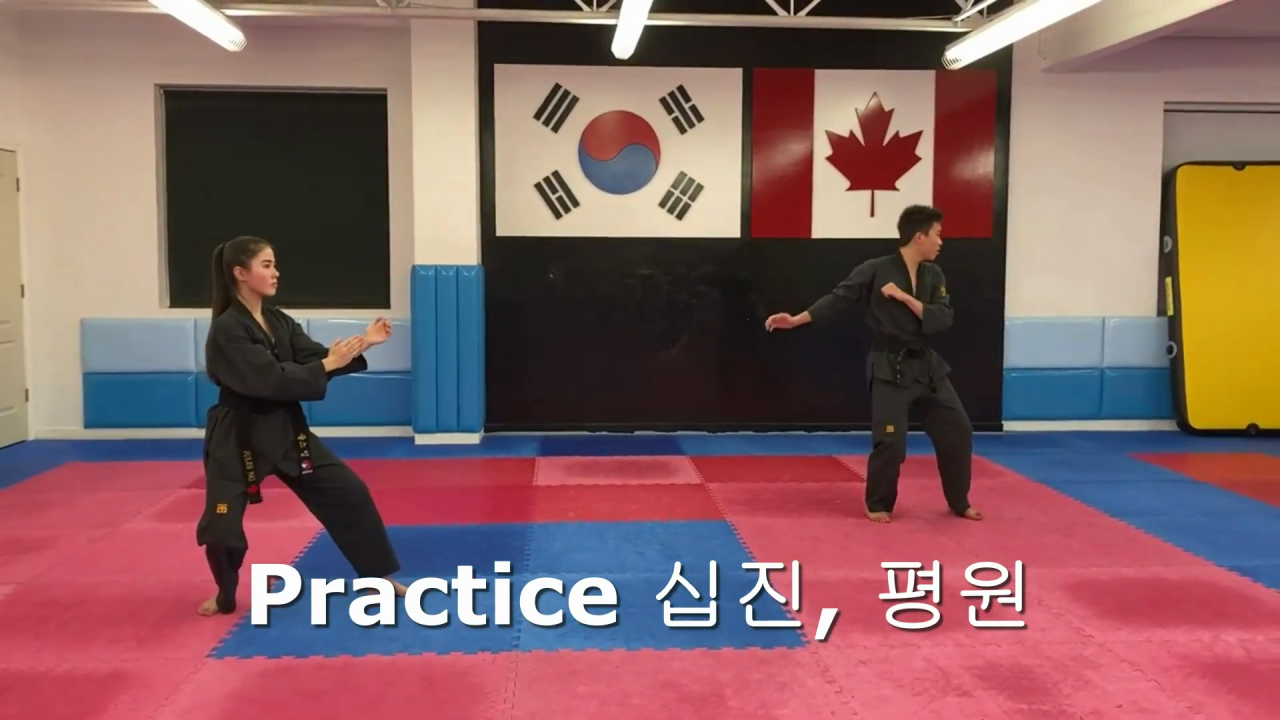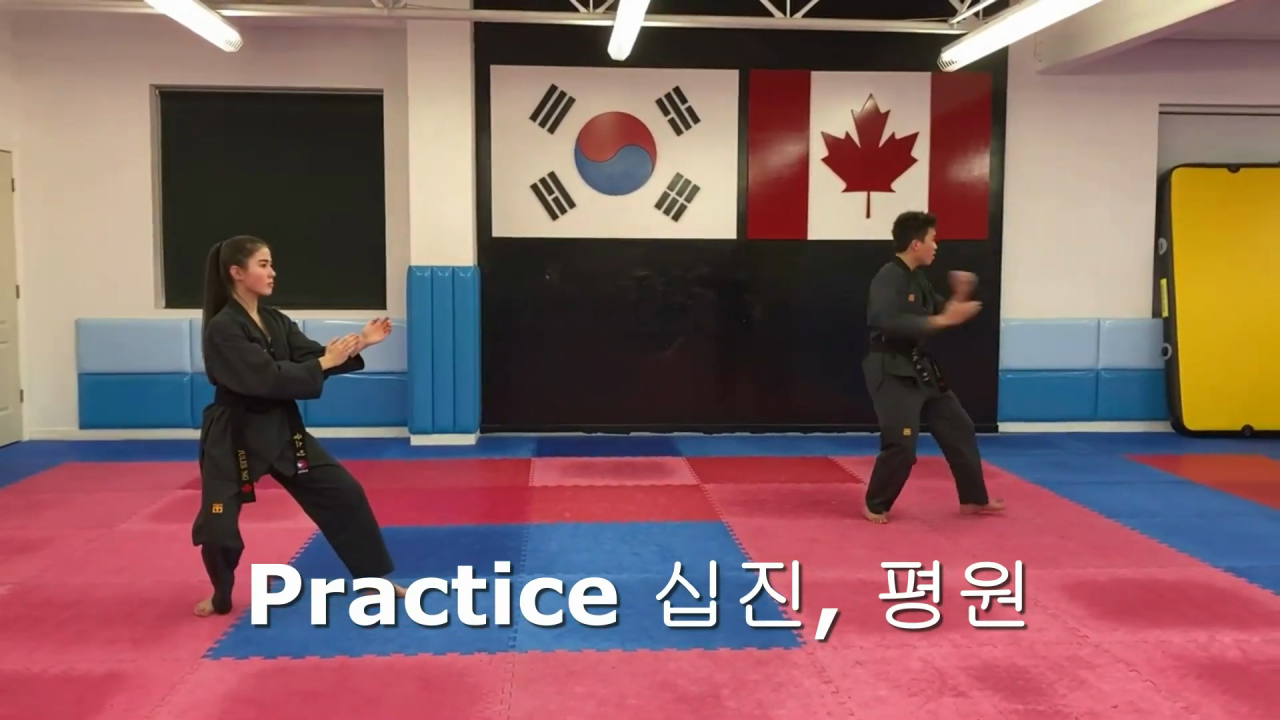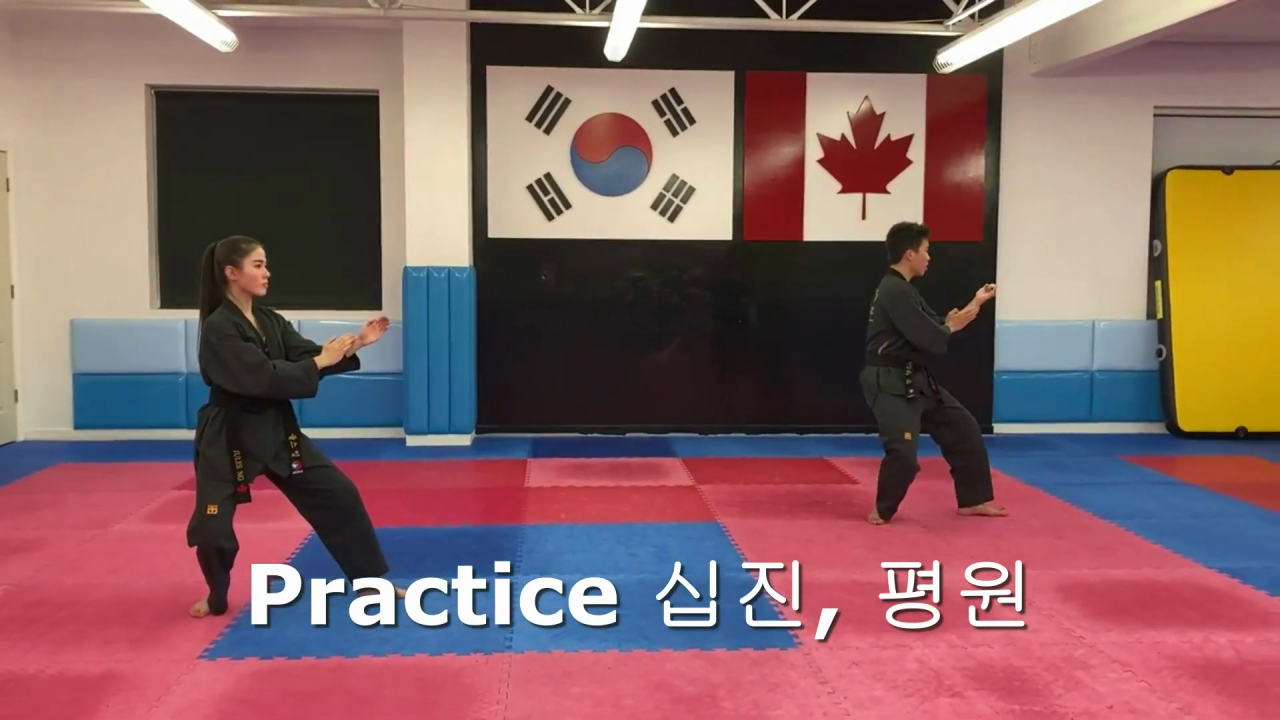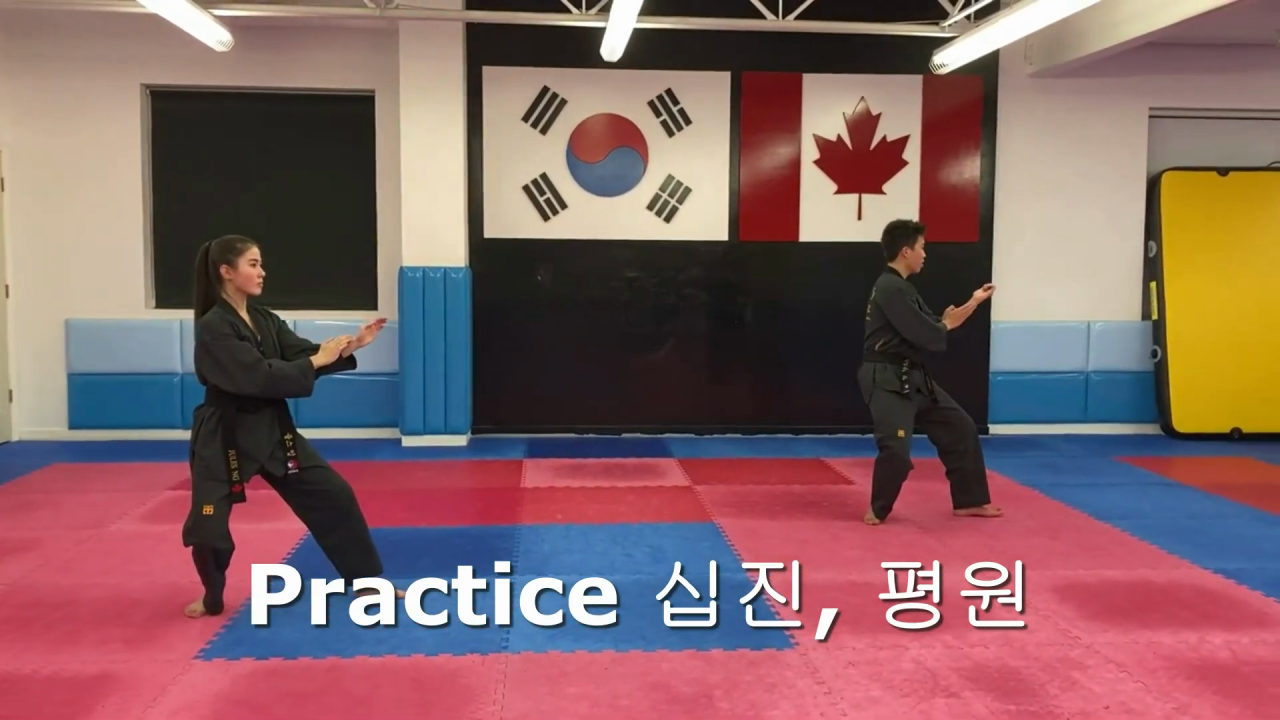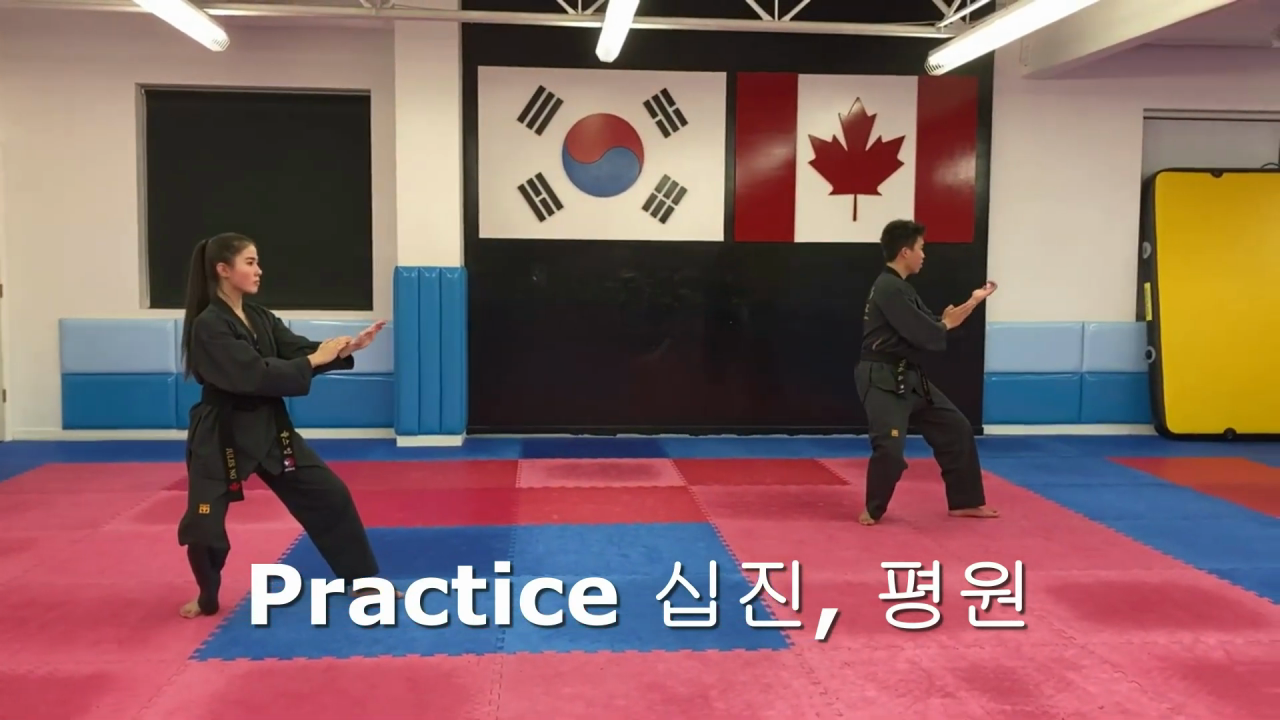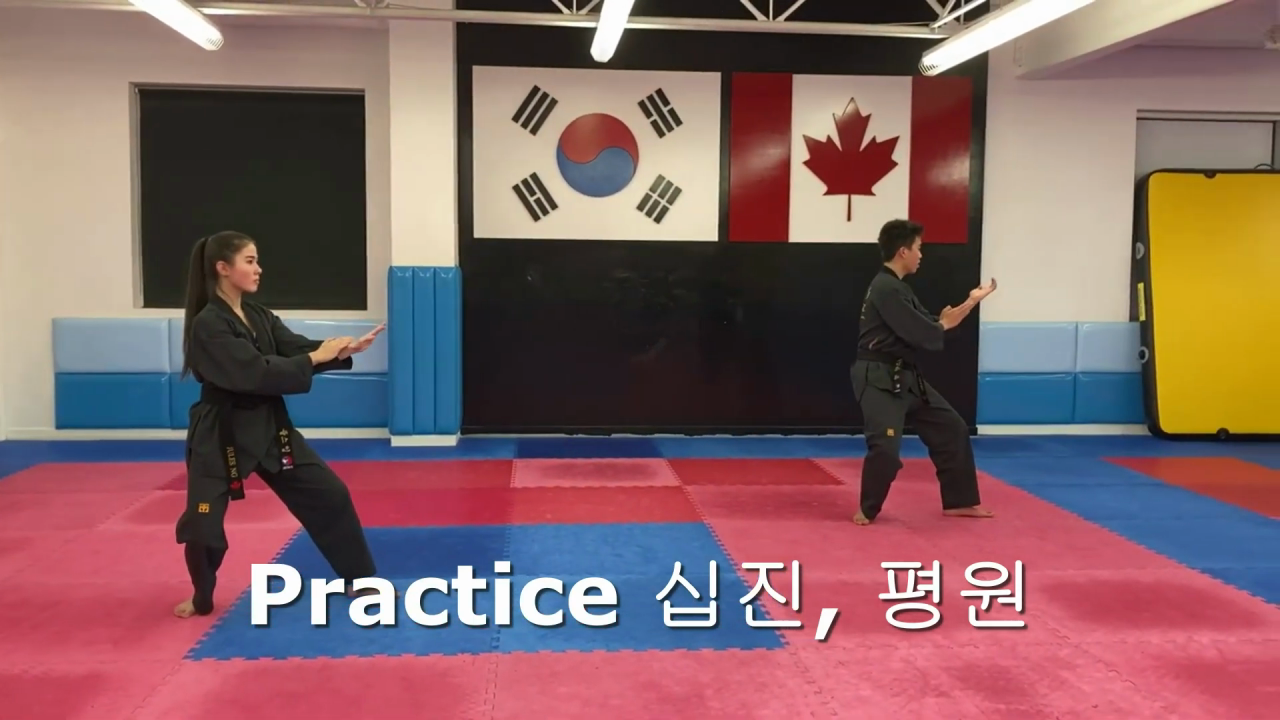
dt=0.2s
person 1, frame 1
left shoulder: (280, 322)
right shoulder: (228, 330)
left elbow: (315, 361)
right elbow: (270, 380)
left wrist: (360, 345)
right wrist: (328, 364)
left hip: (286, 430)
right hip: (238, 436)
left knee: (349, 493)
right knee: (222, 525)
left ankle: (379, 577)
right ankle: (225, 595)
person 1, frame 2
left shoulder: (277, 321)
right shoulder: (223, 329)
left elbow: (312, 359)
right elbow: (267, 378)
left wrist: (357, 344)
right wrist: (325, 362)
left hip: (282, 429)
right hip: (235, 435)
left knee: (344, 493)
right knee: (217, 524)
left ankle: (373, 577)
right ankle: (222, 596)
person 1, frame 3
left shoulder: (271, 321)
right shoulder: (219, 329)
left elbow: (307, 358)
right elbow: (262, 377)
left wrist: (354, 345)
right wrist: (321, 361)
left hip: (277, 429)
right hip: (228, 436)
left knee: (338, 494)
right knee: (212, 525)
left ankle: (369, 578)
right ankle: (217, 596)
person 1, frame 4
left shoulder: (265, 320)
right shoulder: (213, 328)
left elbow: (301, 356)
right elbow: (257, 376)
left wrist: (349, 346)
right wrist: (317, 360)
left hip: (272, 428)
right hip: (225, 435)
left knee: (333, 495)
right knee: (208, 524)
left ankle: (365, 579)
right ankle: (212, 597)
person 1, frame 5
left shoulder: (261, 318)
right shoulder: (208, 326)
left elbow: (299, 353)
right elbow: (254, 375)
left wrist: (346, 348)
right wrist: (314, 359)
left hip: (269, 427)
right hip: (221, 434)
left knee: (329, 494)
right knee: (204, 523)
left ankle: (361, 579)
right ankle: (207, 597)
person 1, frame 6
left shoulder: (259, 317)
right shoulder: (208, 325)
left elbow: (296, 350)
right elbow: (255, 373)
left wrist: (344, 350)
right wrist: (315, 358)
left hip: (269, 425)
right hip: (222, 432)
left knee: (328, 493)
right knee: (203, 523)
left ankle: (357, 579)
right ankle: (202, 596)
person 2, frame 1
left shoulder: (934, 275)
right shoulder: (875, 270)
left elbow: (943, 320)
right elbow: (837, 300)
left wrist: (904, 297)
right wrist: (796, 320)
left hip: (927, 365)
right hip: (890, 367)
left knee: (957, 430)
right knee: (891, 440)
left ankle: (959, 502)
right ankle: (878, 504)
person 2, frame 2
left shoulder: (917, 279)
right shoulder: (890, 278)
left elbow: (944, 312)
right elbow: (889, 319)
left wrist: (960, 294)
right wrist: (944, 320)
left hip: (917, 367)
right hip: (890, 370)
left knee: (960, 430)
right knee: (901, 442)
left ankle: (973, 499)
right ankle: (877, 504)
person 2, frame 3
left shoulder: (903, 290)
right shoulder: (893, 292)
left elbow: (932, 329)
right elbow: (929, 339)
left wrist: (975, 303)
right wrist: (952, 327)
left hip: (915, 380)
right hip: (889, 382)
left knee: (965, 429)
right knee: (904, 451)
left ankle: (973, 500)
right ankle: (884, 509)
person 2, frame 4
left shoulder: (901, 287)
right shoulder: (890, 289)
left elbow: (929, 327)
right elbow: (926, 336)
left wrist: (973, 302)
right wrist: (947, 324)
left hip: (912, 378)
right hip: (886, 380)
left knee: (961, 429)
right knee: (896, 448)
left ankle: (969, 501)
right ankle: (879, 509)
person 2, frame 5
left shoulder: (900, 287)
right shoulder: (889, 289)
left elbow: (930, 326)
right elbow: (926, 335)
left wrist: (974, 301)
right wrist: (947, 323)
left hip: (909, 378)
right hip: (883, 379)
left knee: (956, 430)
right knee: (890, 448)
left ankle: (965, 502)
right ankle: (873, 509)
person 2, frame 6
left shoulder: (897, 287)
right shoulder: (886, 290)
left elbow: (927, 326)
right elbow: (923, 334)
left wrist: (972, 301)
right wrist: (945, 324)
left hip: (905, 377)
right hip: (879, 379)
left knee: (951, 430)
right knee: (885, 447)
left ankle: (959, 502)
right ankle: (867, 509)
